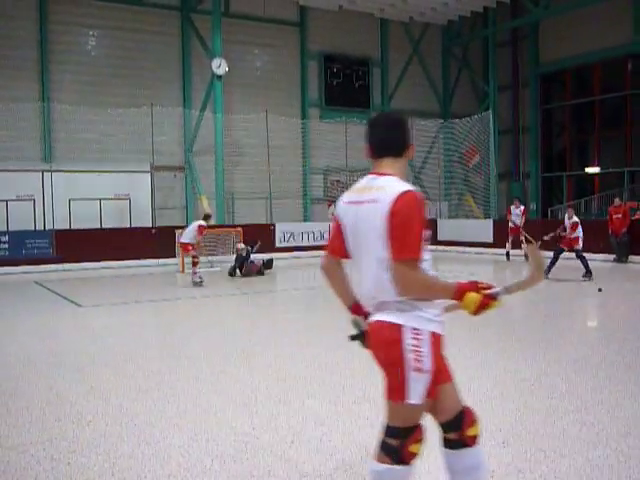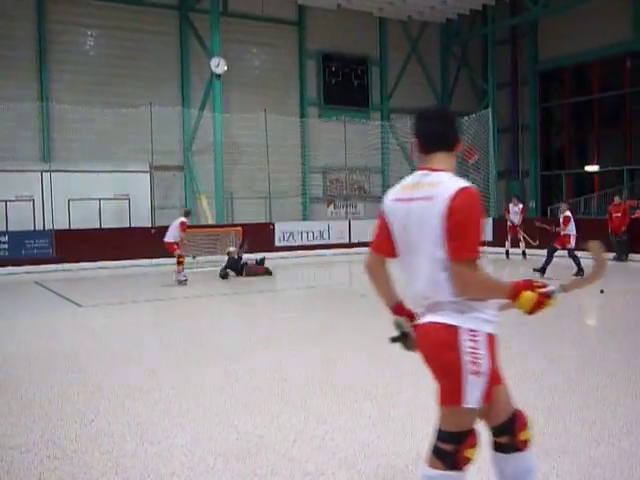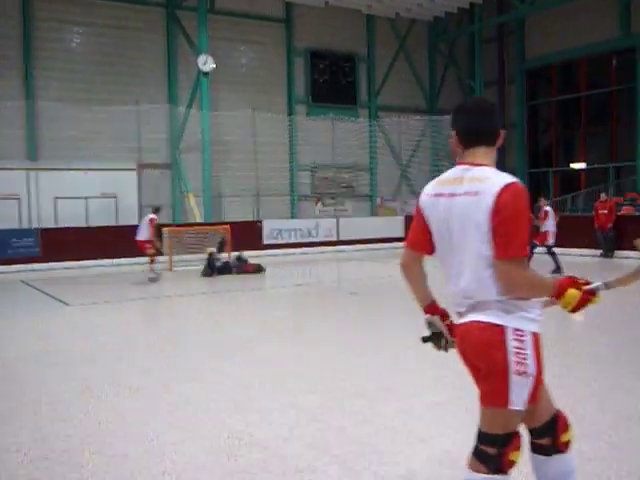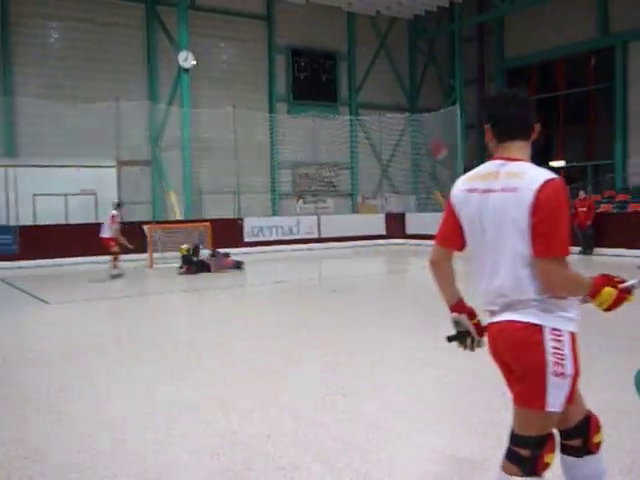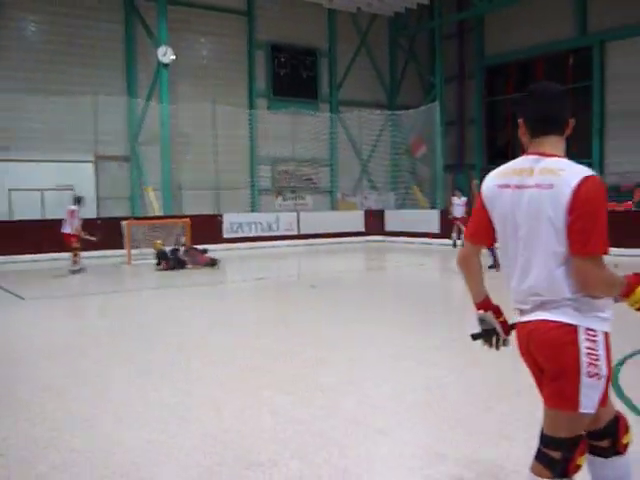
dt=0.1s
person 1, frame 1
left shoulder: (349, 198)
right shoulder: (405, 196)
left elbow: (330, 265)
right elbow: (408, 281)
left wrist: (359, 311)
right wrist: (460, 292)
left hip: (385, 326)
right hip: (409, 331)
left knee: (458, 422)
right knee: (401, 437)
person 1, frame 2
left shoulder: (395, 195)
right shoulder: (461, 193)
left elbow: (373, 265)
right elbow: (466, 281)
left wrist: (401, 313)
right wrist: (517, 291)
left hip: (431, 328)
right hip: (462, 332)
left knee: (509, 426)
right knee: (454, 443)
person 1, frame 3
left shoulder: (432, 191)
right shoulder: (507, 189)
left elbow: (408, 262)
right elbow: (513, 280)
left wrist: (433, 312)
right wrist: (561, 289)
left hip: (469, 328)
right hip: (506, 332)
left knee: (549, 428)
right knee: (496, 447)
person 1, frame 4
left shoulder: (464, 186)
right shoulder: (546, 184)
left elbow: (439, 259)
right elbow: (555, 278)
left wrist: (459, 312)
right wrist: (599, 288)
left hip: (501, 328)
right hip: (544, 332)
left knee: (580, 429)
person 1, frame 5
left shoulder: (494, 181)
right shoulder: (584, 182)
left elbow: (466, 256)
right elbow: (590, 278)
left wrist: (485, 309)
right wrist: (628, 287)
left hip: (530, 326)
right hip: (575, 331)
left knee: (608, 430)
